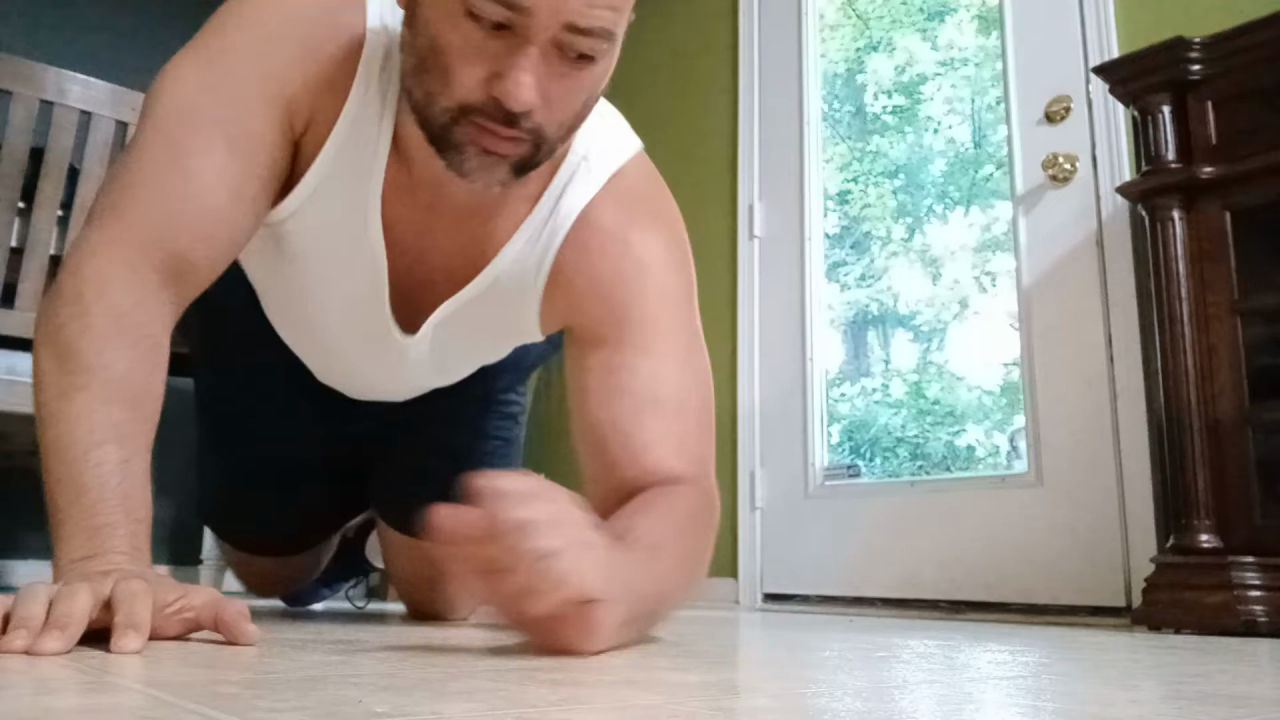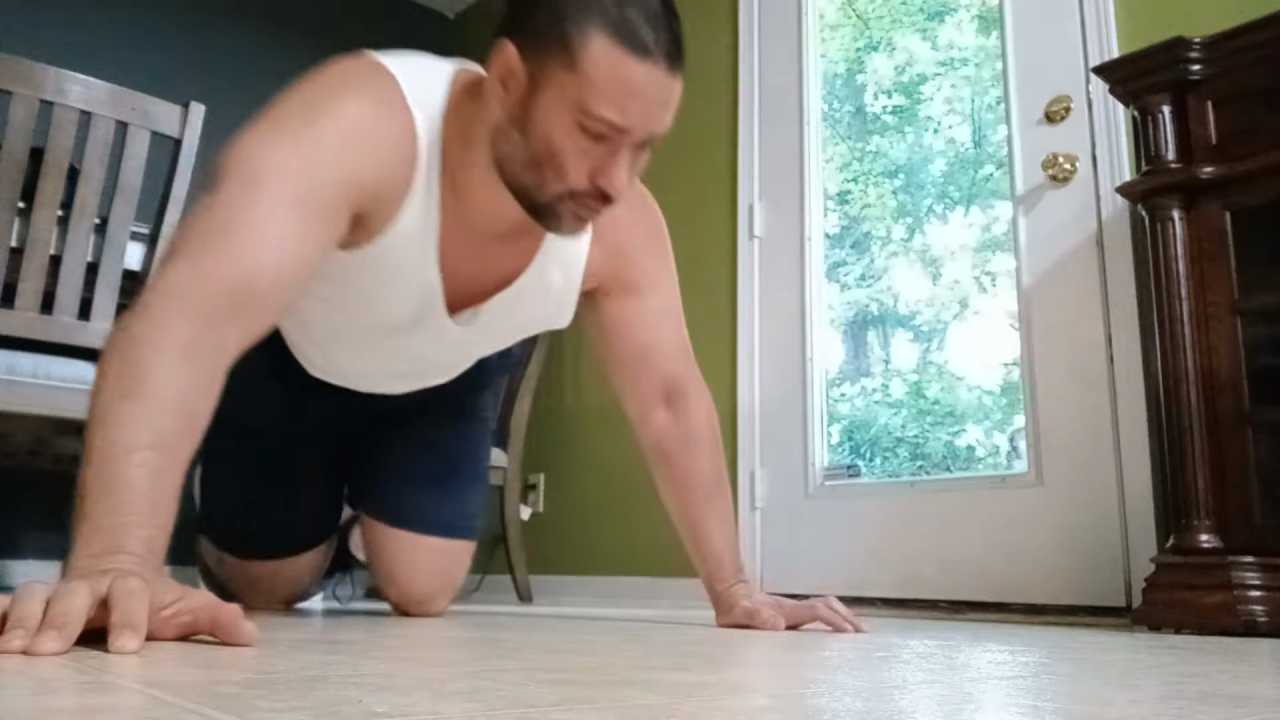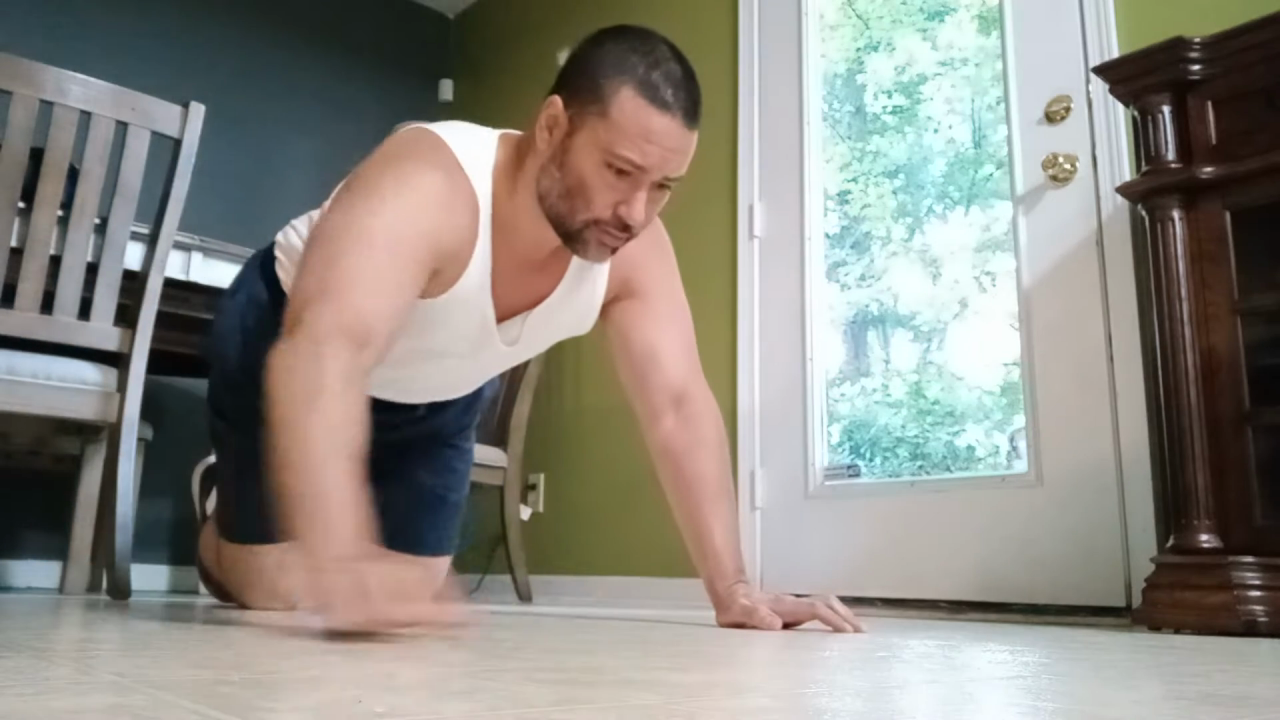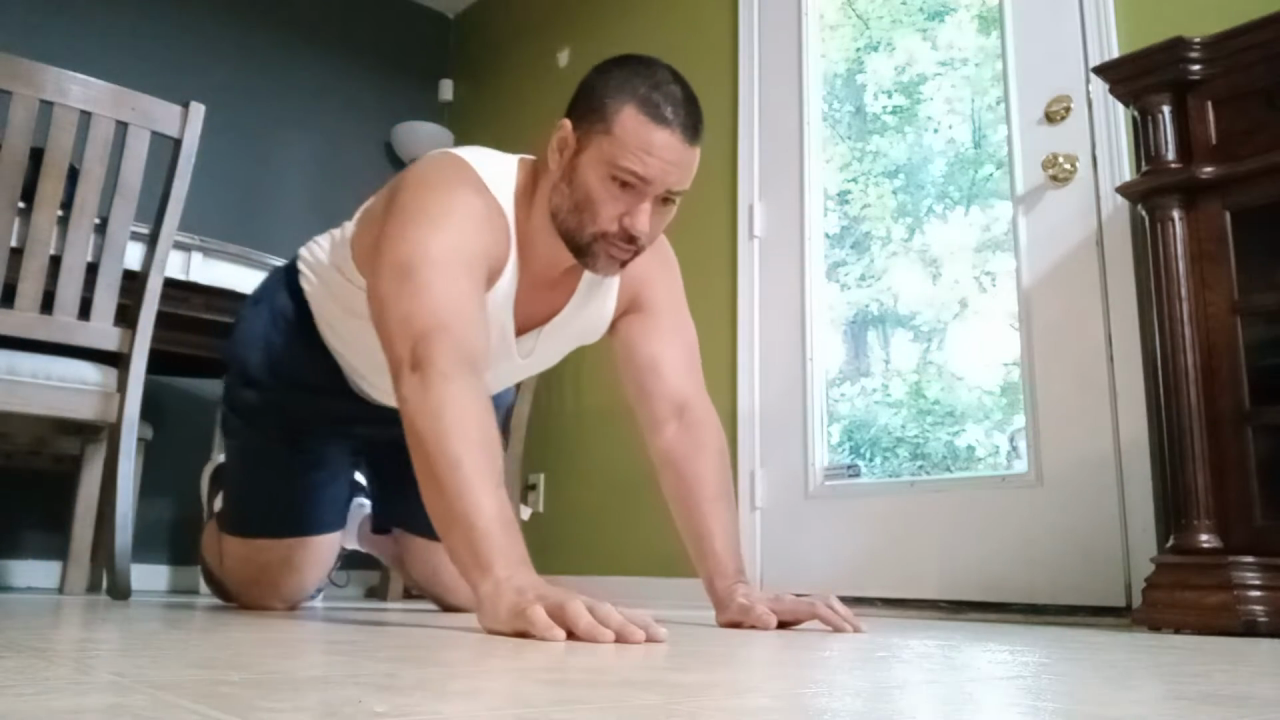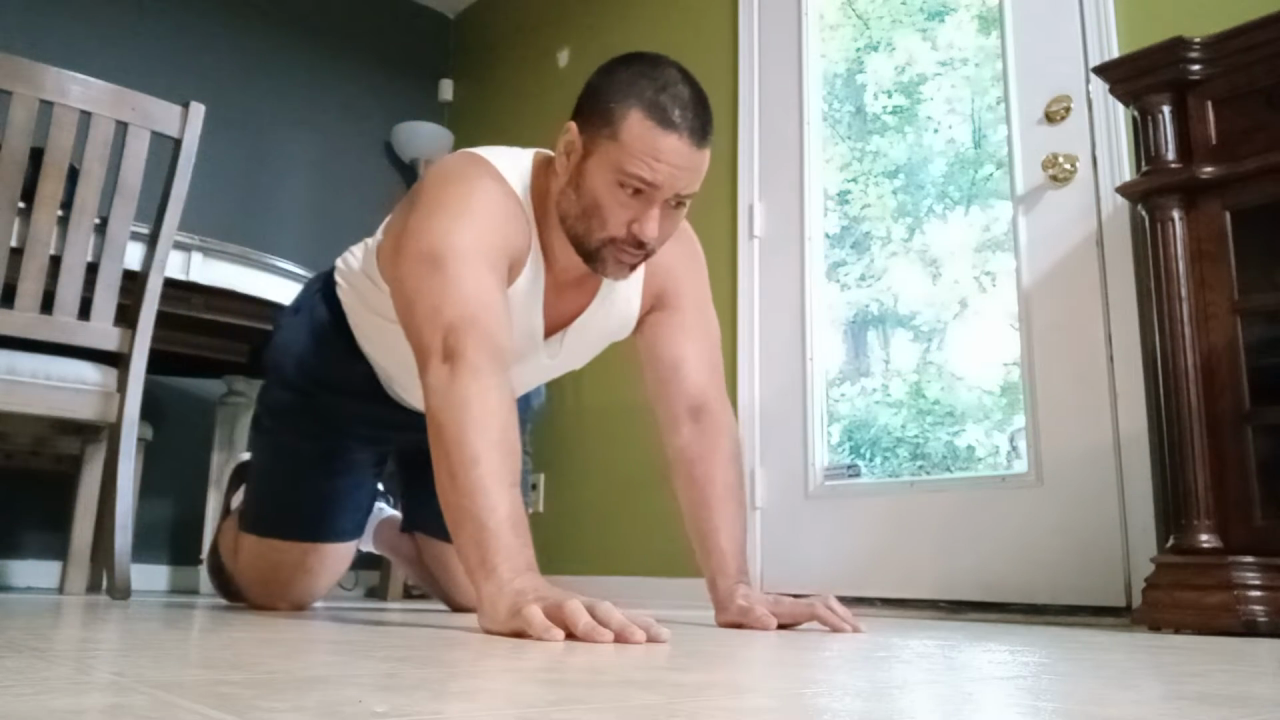
dt=0.4s
person 1, frame 1
left shoulder: (620, 226)
left elbow: (672, 496)
right elbow: (122, 282)
left wrist: (595, 576)
right wrist: (105, 563)
left hip: (468, 375)
right hip: (276, 337)
left knee: (445, 598)
right knee: (273, 575)
left ankle: (378, 526)
right ankle: (337, 529)
person 1, frame 2
left shoulder: (623, 229)
right shoulder: (364, 122)
left elbow: (670, 401)
right elbow: (188, 321)
left wrist: (731, 588)
right wrist: (117, 563)
left hip: (438, 381)
right hip: (286, 361)
left knee: (422, 597)
right knee: (267, 586)
left ankle: (361, 523)
person 1, frame 3
left shoulder: (636, 252)
right shoulder: (427, 185)
left elbow: (678, 409)
right elbow: (322, 353)
left wrist: (732, 590)
right wrist: (338, 561)
left hip: (438, 393)
right hip: (285, 336)
left knee: (416, 603)
right knee: (269, 590)
left ankle: (346, 519)
right ankle: (228, 499)
person 1, frame 4
left shoulder: (645, 266)
right shoulder: (454, 203)
left elbow: (680, 418)
right elbow: (436, 379)
left wrist: (731, 589)
right wrist: (510, 585)
right hip: (308, 351)
left knee: (463, 589)
right knee: (273, 590)
left ankle: (375, 526)
right ankle: (234, 502)
person 1, frame 5
left shoulder: (672, 262)
right shoulder: (474, 202)
left elbow: (699, 418)
right elbow: (463, 371)
left wrist: (733, 590)
right wrist: (511, 585)
left hip: (492, 395)
right hip: (344, 361)
left knee: (473, 589)
right knee: (281, 589)
left ankle: (396, 532)
right ankle: (252, 499)
